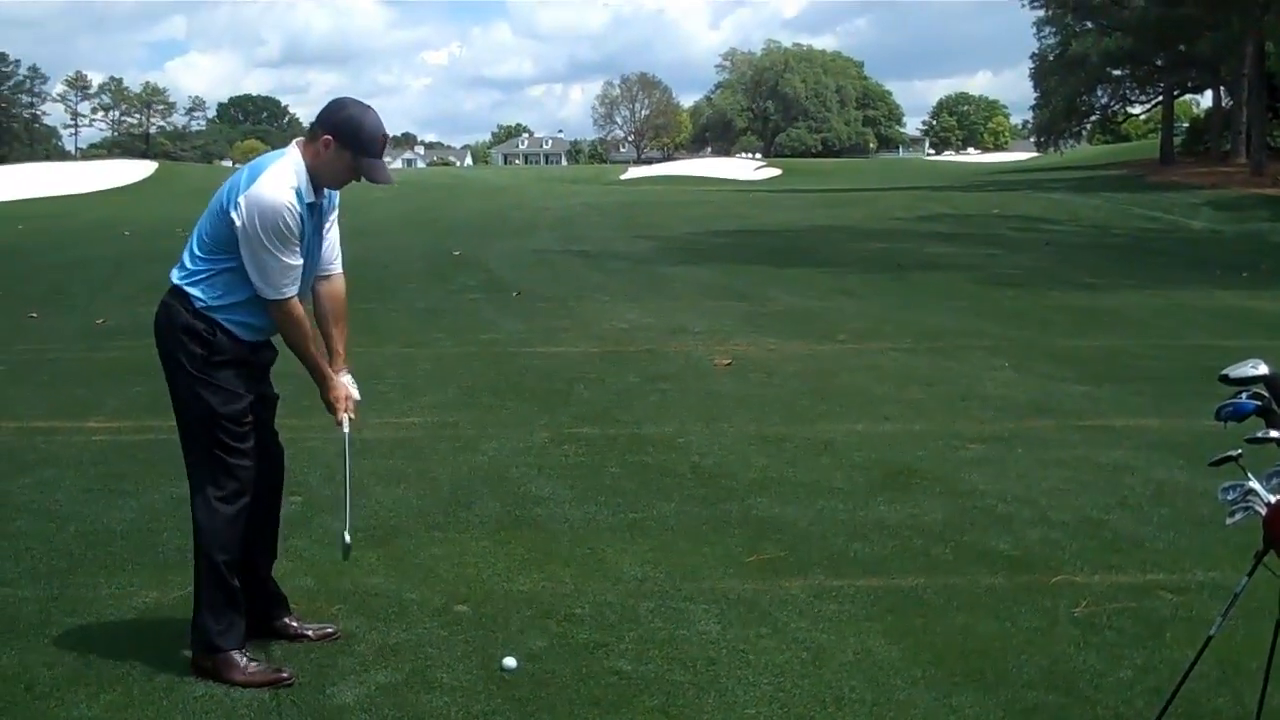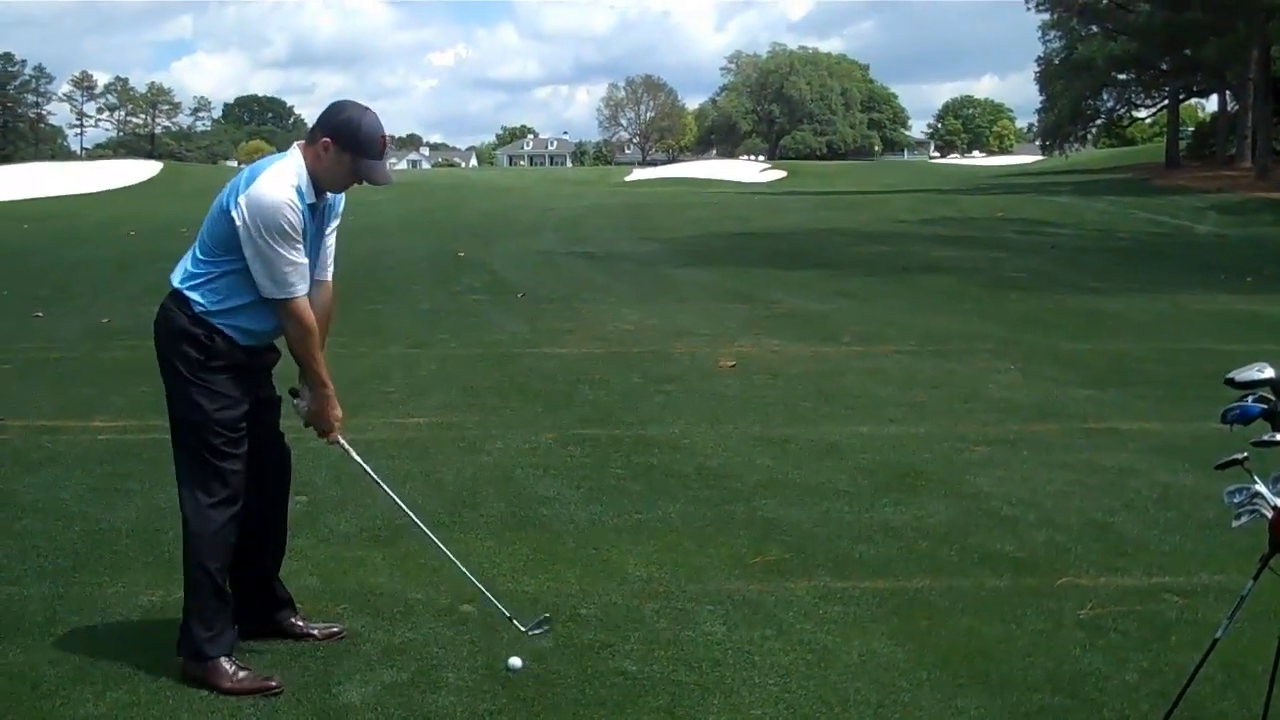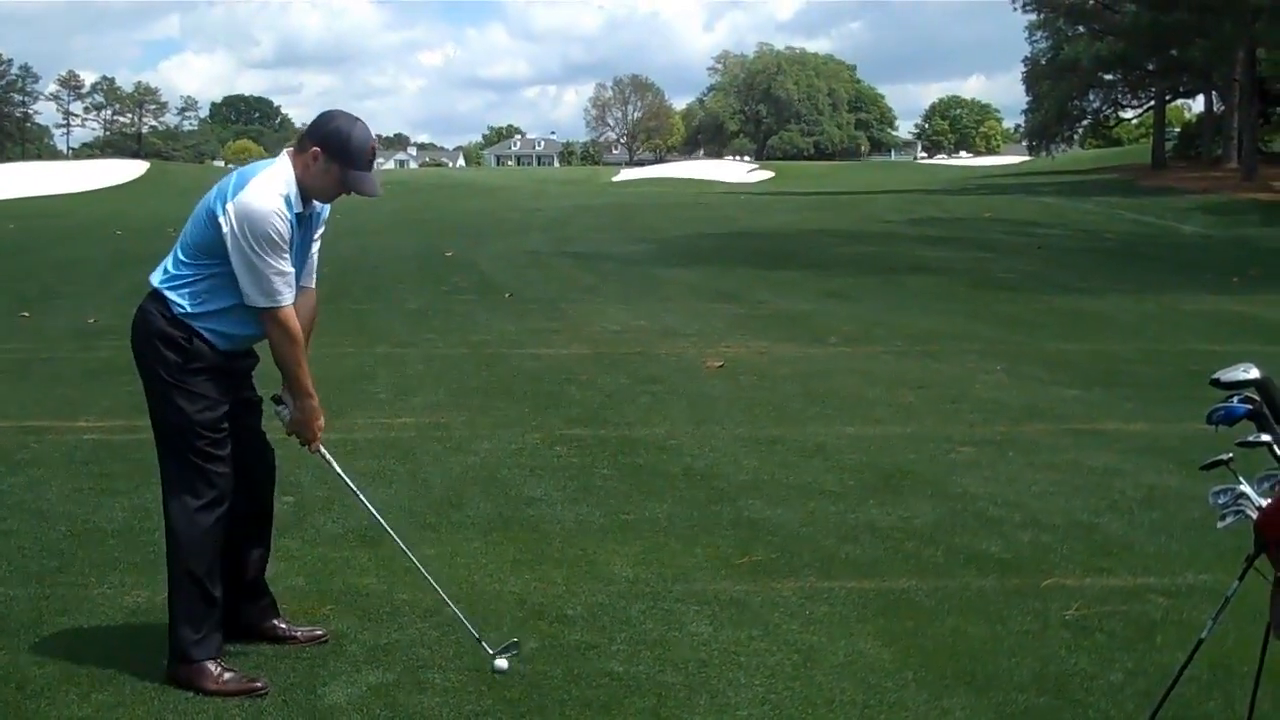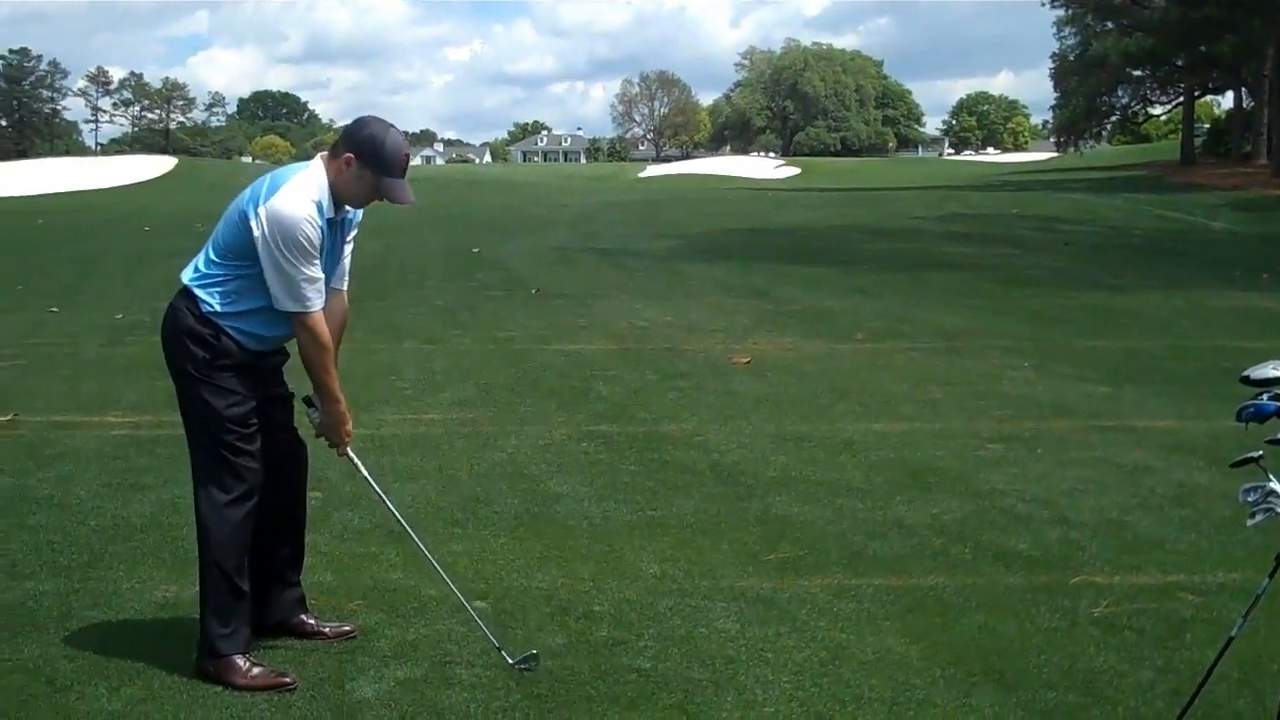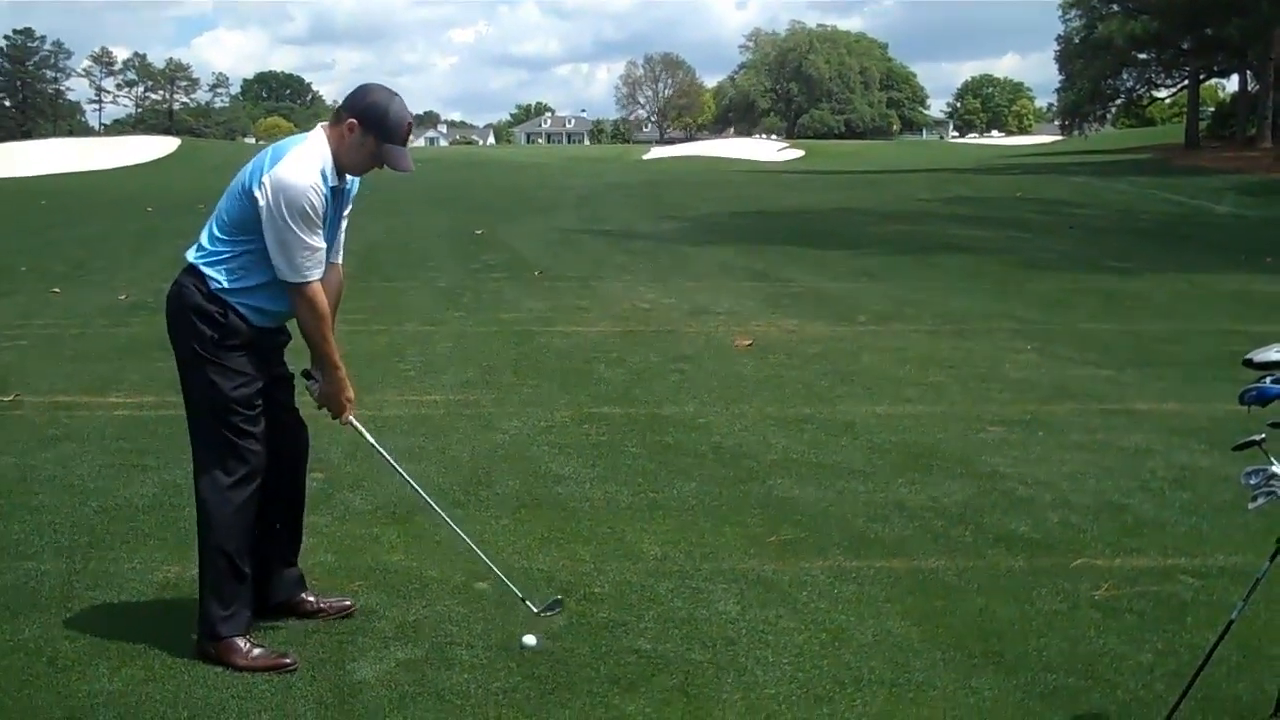
dt=0.4s
person 1, frame 1
left shoulder: (320, 190)
right shoulder: (271, 195)
left elbow: (328, 278)
right elbow: (284, 304)
left wrist: (341, 368)
right wrist: (323, 379)
left hip: (240, 337)
right hip: (201, 335)
left knee: (262, 473)
right knee: (226, 480)
left ankle: (260, 610)
right ankle: (217, 644)
person 1, frame 2
left shoulder: (325, 195)
right shoulder: (271, 196)
left elbow: (319, 289)
right elbow: (293, 308)
left wrist: (317, 384)
right wrist: (322, 392)
left hip: (245, 342)
right hip: (200, 339)
left knee: (268, 474)
right knee: (218, 486)
left ankle: (263, 608)
right ankle: (206, 650)
person 1, frame 3
left shoulder: (310, 201)
right shoulder: (260, 204)
left elbow: (302, 296)
right elbow: (277, 317)
left wrist: (297, 392)
right wrist: (306, 400)
left hip: (222, 344)
right hip: (177, 341)
left knee: (253, 474)
right knee: (203, 488)
left ankle: (248, 612)
right ankle: (193, 653)
person 1, frame 4
left shoulder: (343, 205)
right shoulder: (292, 209)
left elbow: (334, 299)
right elbow: (308, 321)
left wrist: (328, 394)
right wrist: (334, 404)
left hip: (253, 342)
right hip: (206, 339)
left knee: (285, 468)
right knee: (233, 483)
left ankle: (278, 606)
right ankle: (222, 647)
person 1, frame 5
left shoulder: (338, 176)
right shoulder: (296, 178)
left elbow: (330, 272)
right elbow: (305, 291)
left wrist: (324, 366)
right wrist: (334, 374)
left hip: (253, 320)
right hip: (211, 318)
left knee: (286, 449)
right knee: (235, 464)
left ankle: (277, 588)
right ankle: (223, 629)
